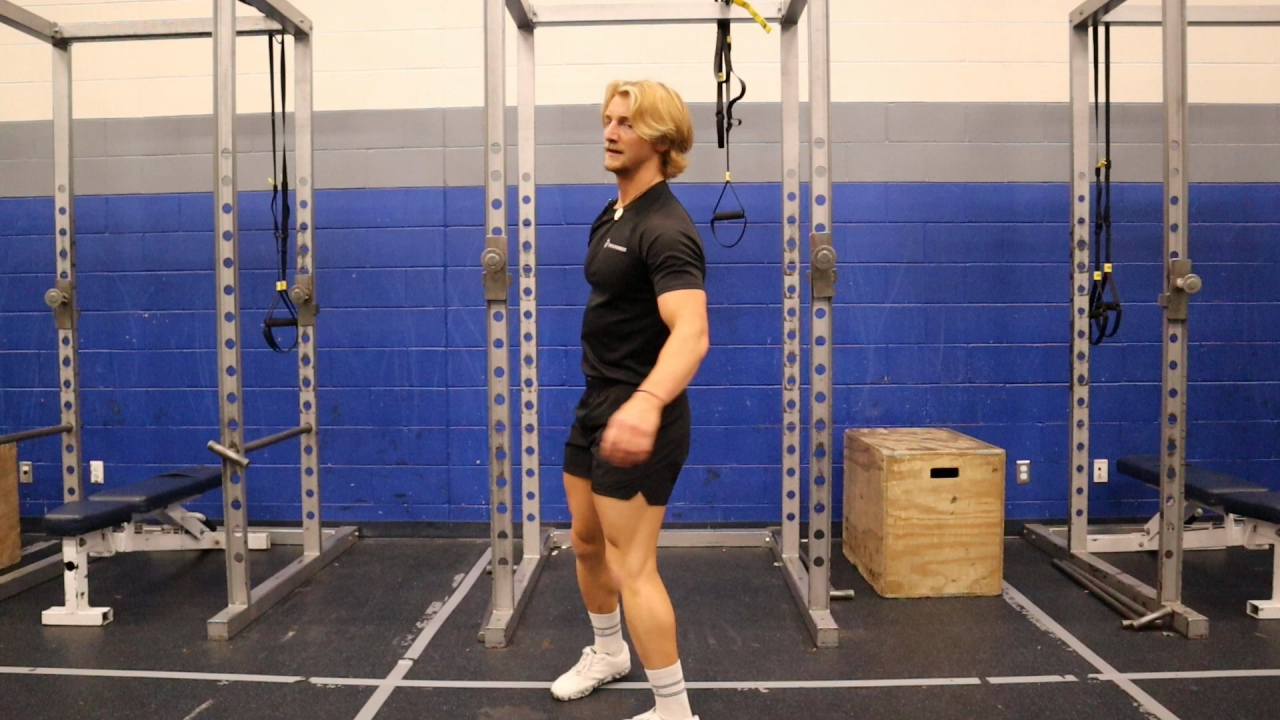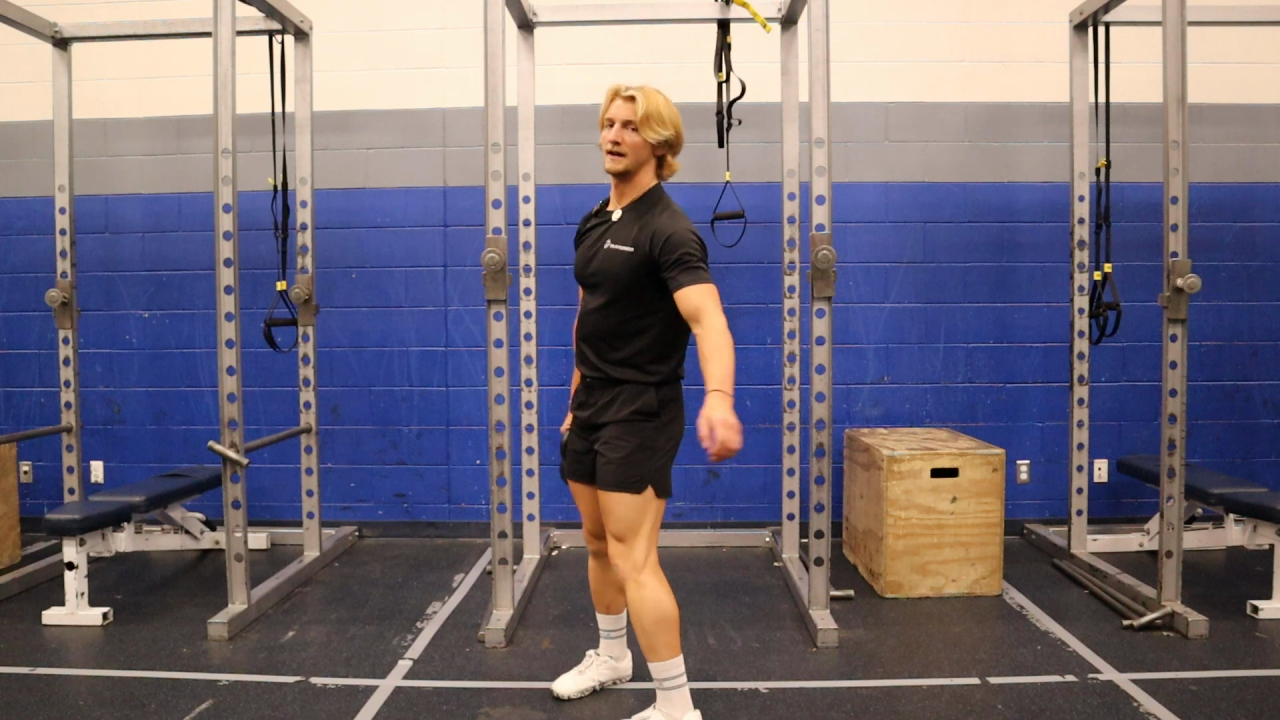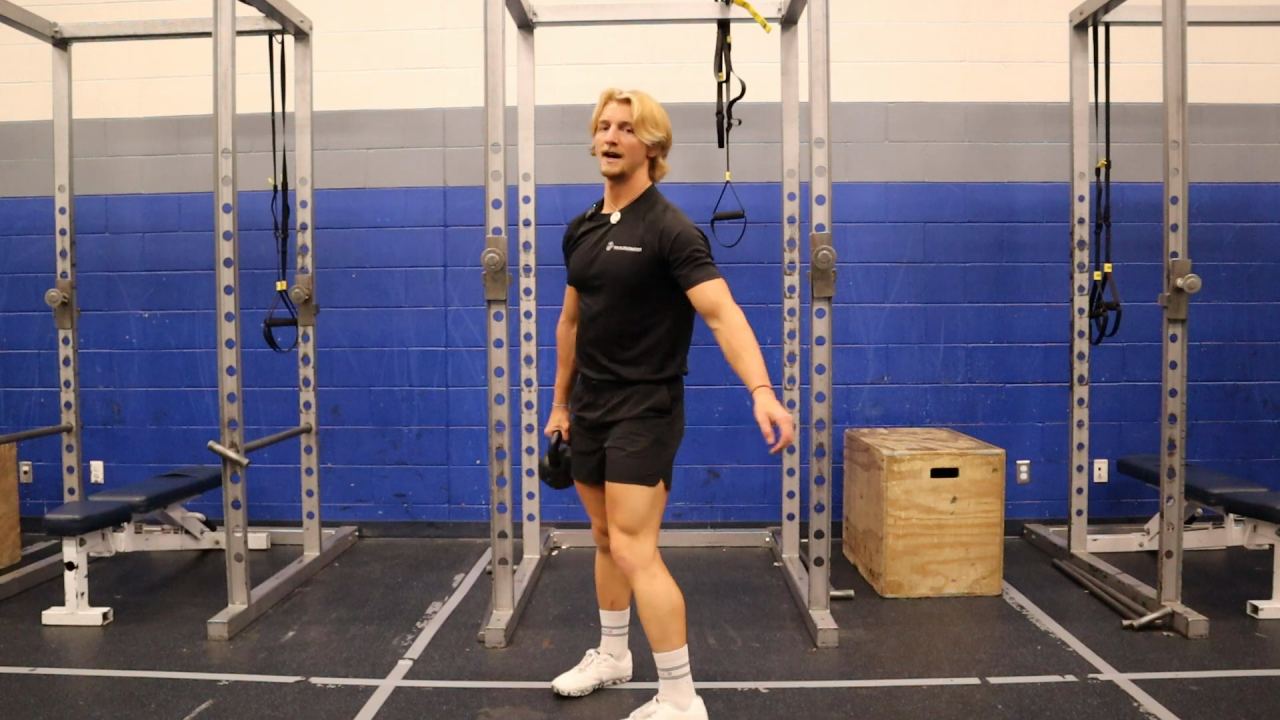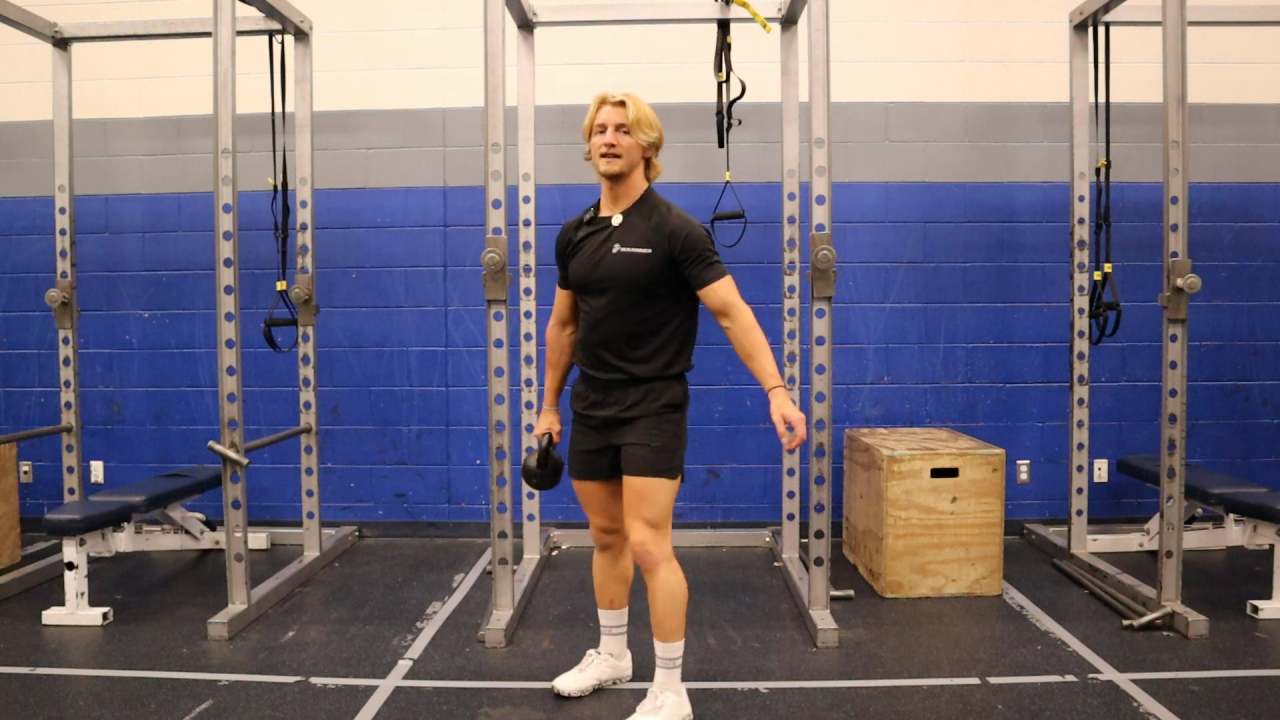
dt=0.1s
person 1, frame 1
left shoulder: (665, 231)
right shoulder: (609, 217)
left elbow: (689, 331)
left wrist: (646, 405)
left hip: (637, 416)
right hip: (599, 406)
left knee: (628, 566)
right knee: (585, 543)
right ankle: (609, 651)
person 1, frame 2
left shoulder: (667, 229)
right shoulder: (592, 223)
left elbow: (709, 319)
left wrist: (720, 400)
right wrist: (575, 399)
left hip: (636, 414)
right hip: (593, 408)
left knee: (629, 558)
right knee: (598, 544)
right ankle: (611, 655)
person 1, frame 3
left shoulder: (669, 230)
right shoulder: (580, 229)
left elbow: (723, 316)
left wrist: (763, 393)
right wrist: (560, 402)
left hip: (646, 411)
right hip: (590, 408)
left knee: (634, 551)
right knee: (607, 540)
right ankle: (612, 654)
person 1, frame 4
left shoulder: (676, 229)
right shoulder: (574, 233)
left elbow: (733, 313)
left wrist: (777, 390)
right wrist: (549, 404)
left hip: (652, 407)
right hip: (590, 408)
left knee: (648, 544)
right knee: (606, 538)
right ankle: (612, 654)
